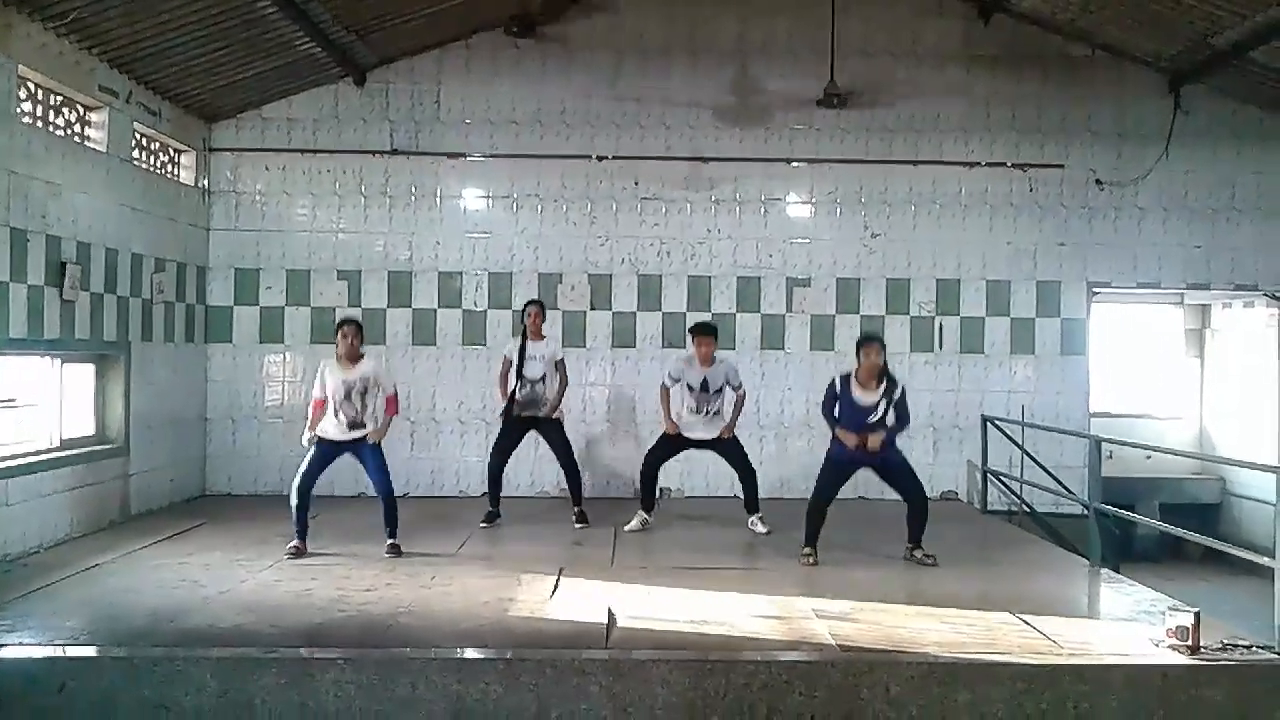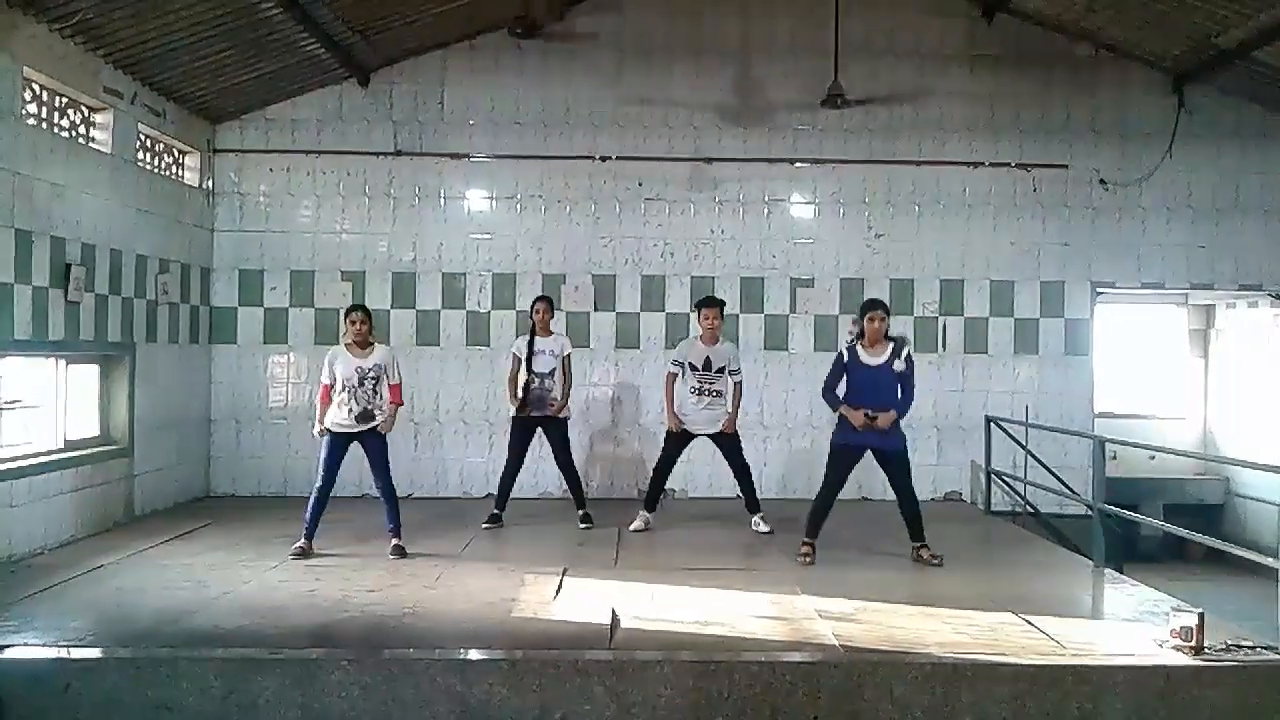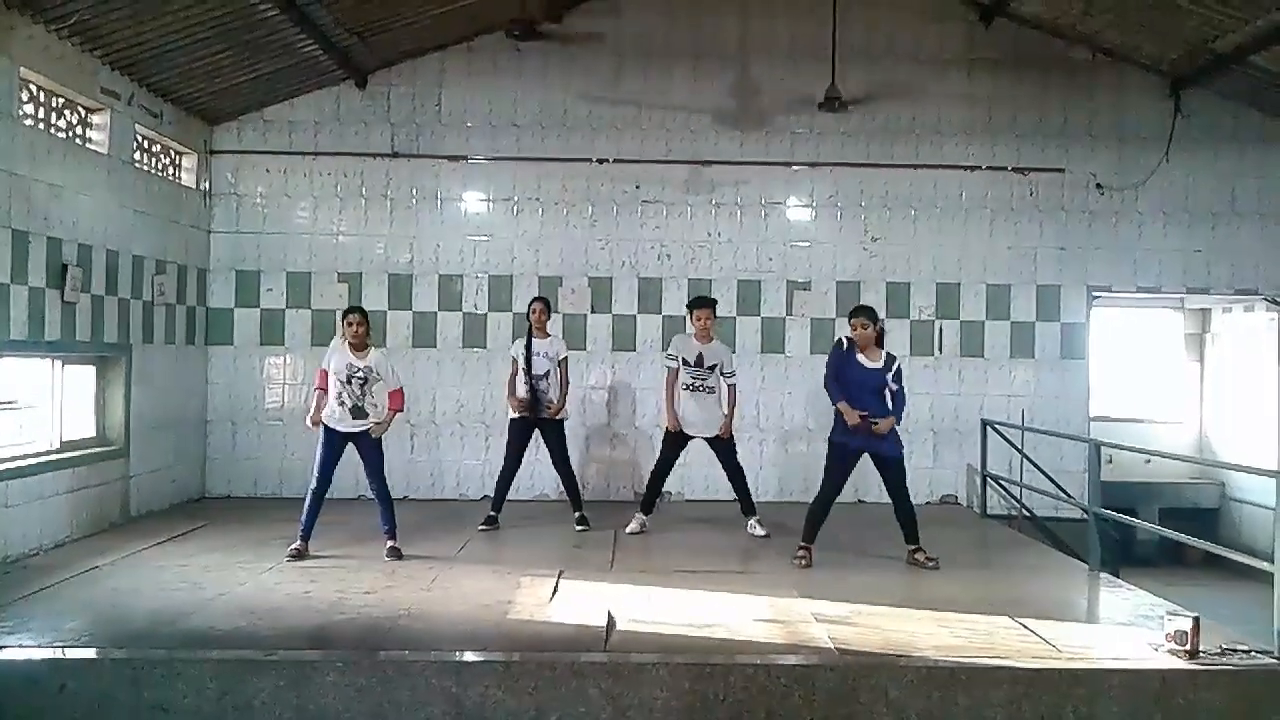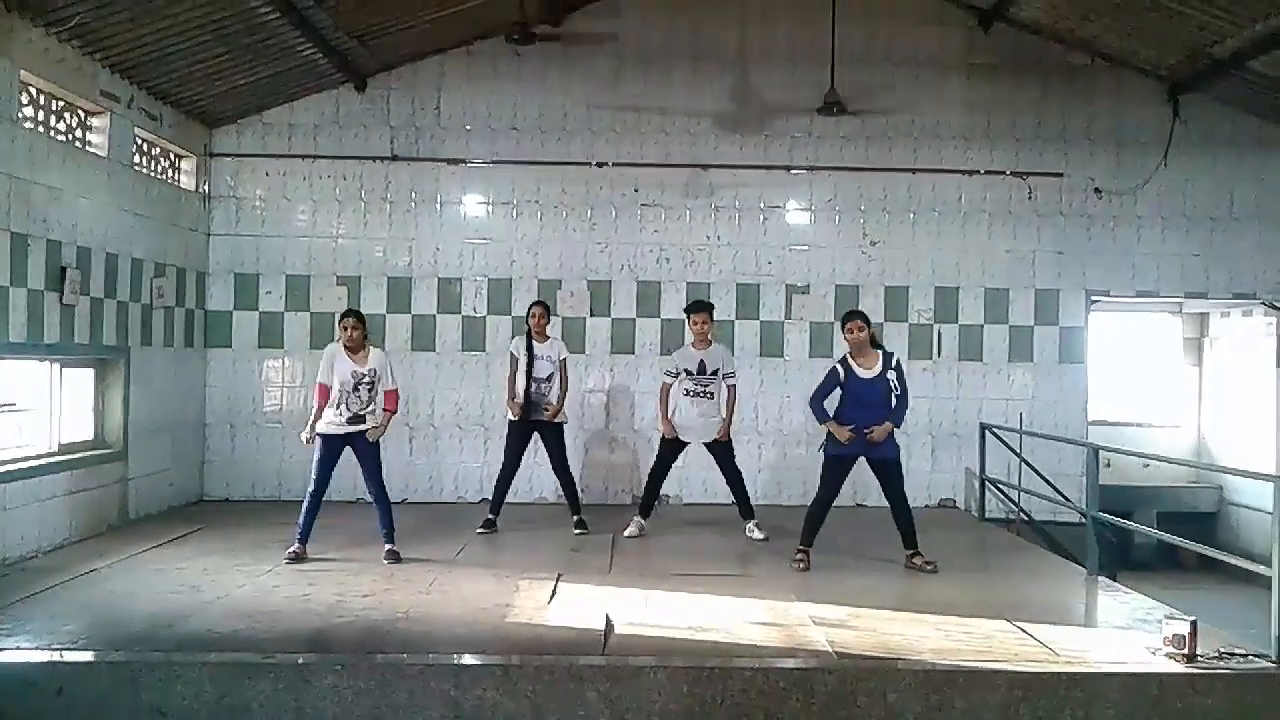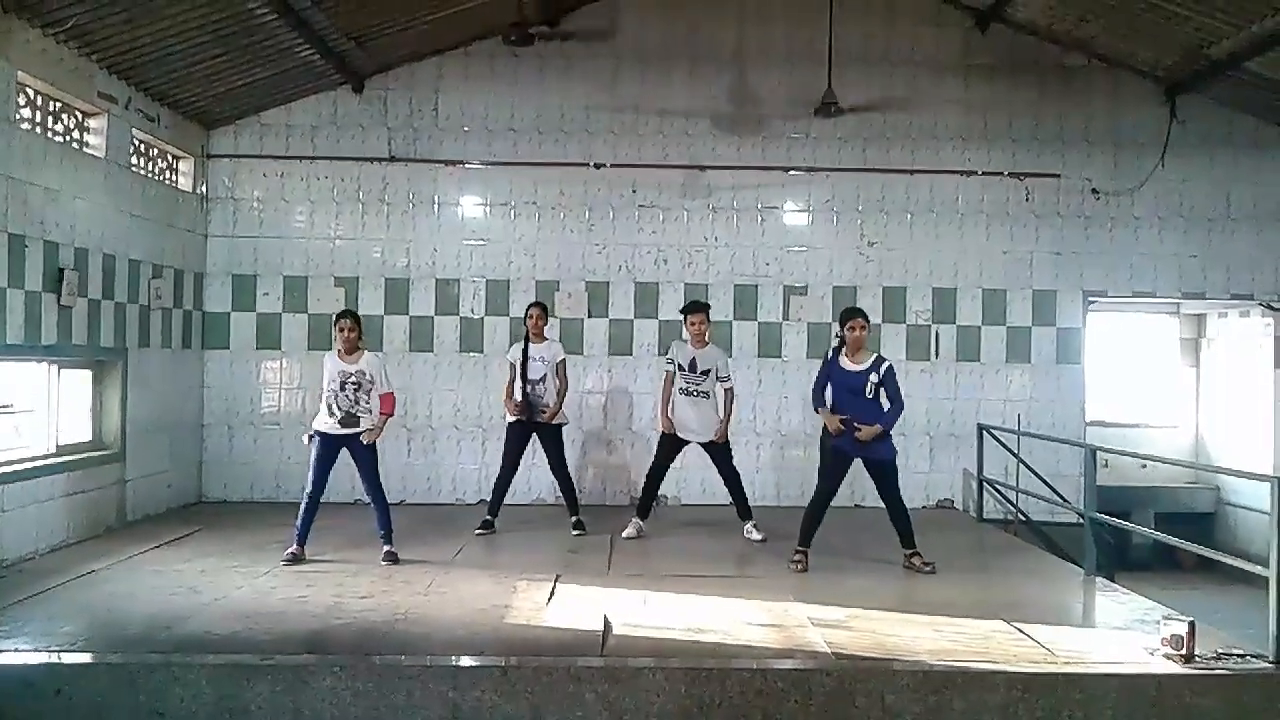
dt=0.4s
person 1, frame 1
left shoulder: (894, 387)
right shoulder: (840, 383)
left elbow: (903, 420)
right elbow: (827, 409)
left wrist: (882, 436)
right wrist: (842, 434)
left hip: (883, 451)
right hip: (845, 450)
left knee: (917, 495)
right knee: (822, 495)
left ankle: (914, 547)
right ankle: (809, 546)
person 1, frame 2
left shoulder: (901, 352)
right shoulder: (848, 354)
left elbow: (908, 392)
right elbow: (828, 391)
left wrist: (893, 415)
right wrist: (847, 412)
left hip: (888, 432)
right hip: (850, 432)
left knee: (905, 490)
right knee: (830, 488)
left ankle: (919, 546)
right ankle: (808, 542)
person 1, frame 3
left shoulder: (891, 362)
right shoulder: (842, 348)
left elbow: (899, 397)
right elbow: (830, 382)
left wrist: (892, 420)
right wrist: (845, 410)
left hip: (883, 435)
right hip: (847, 434)
left knee: (900, 493)
right knee: (828, 491)
left ankle: (914, 549)
right ankle: (805, 546)
person 1, frame 4
left shoulder: (891, 362)
right shoulder: (841, 368)
left elbow: (902, 400)
right elbow: (816, 400)
left wrist: (889, 426)
right wrist: (832, 427)
left hip: (882, 440)
right hip: (844, 439)
left knee: (897, 496)
right knee: (825, 495)
left ankle: (912, 553)
right ankle: (803, 550)
person 1, frame 5
left shoulder: (881, 365)
right shoulder: (833, 357)
left elbow: (897, 404)
right elbow: (818, 389)
left wrist: (877, 428)
right wrist: (824, 415)
left hip: (876, 439)
right hip: (838, 437)
left knee: (892, 497)
right knee: (823, 494)
left ankle: (911, 553)
right ankle: (801, 551)
person 2, frame 1
left shoulder: (373, 367)
right shoulder: (326, 367)
left elbow: (391, 400)
right elbow: (318, 402)
left wrist: (382, 429)
right wrist: (309, 429)
left hip: (364, 438)
right hip: (329, 437)
left knee: (384, 487)
right knee: (301, 485)
left ankle: (391, 539)
right ankle: (300, 539)
person 2, frame 2
left shoulder: (384, 353)
right shoulder: (335, 355)
left elbow: (394, 389)
right elbow: (325, 390)
left wrist: (390, 418)
right wrist: (318, 421)
left hip: (372, 428)
right hip: (338, 427)
left knee: (384, 482)
right knee: (323, 483)
left ankle: (395, 538)
right ankle: (306, 539)
person 2, frame 3
left shoulder: (379, 357)
right shoulder: (336, 346)
left elbow: (396, 394)
right elbow: (323, 376)
left wrist: (385, 423)
right wrist: (315, 410)
left hip: (366, 429)
right hip: (333, 426)
left knee: (378, 484)
right knee: (318, 484)
left ankle: (391, 540)
right ankle: (302, 541)
person 2, frame 4
left shoulder: (378, 357)
right shoulder: (332, 352)
left elbow: (391, 395)
right elbow: (322, 391)
left wrist: (382, 426)
right wrist: (312, 424)
left hip: (364, 432)
right hip: (330, 430)
left knee: (376, 488)
right knee: (316, 487)
left ankle: (389, 543)
right ankle: (300, 544)
person 2, frame 5
left shoulder: (372, 361)
right shoulder: (329, 359)
left elbow: (387, 399)
left wrist: (377, 429)
right wrist: (312, 427)
left hip: (359, 433)
right hip: (326, 432)
left knee: (373, 488)
right knee: (313, 489)
left ankle: (387, 545)
right ankle: (298, 546)
person 3, frame 1
left shoulder: (727, 368)
right shoulder: (683, 364)
left elbow: (740, 394)
right elbow: (665, 387)
left wrist: (732, 424)
right wrist: (667, 419)
left hip: (717, 431)
right hip: (683, 429)
left knee: (745, 468)
right knee: (650, 462)
left ankle: (754, 516)
right ankle: (645, 513)
person 3, frame 2
left shoulder: (730, 350)
right shoulder: (686, 347)
left elbow: (737, 384)
right elbow: (671, 379)
left wrist: (733, 417)
right wrist: (670, 414)
left hip: (719, 420)
right hip: (685, 419)
left knee: (740, 466)
right knee: (664, 464)
left ankle: (756, 515)
right ankle: (646, 513)
person 3, frame 3
left shoulder: (722, 351)
right shoulder: (679, 342)
left elbow: (731, 387)
right elbow: (671, 379)
left wrist: (729, 420)
right wrist: (670, 414)
left hip: (715, 423)
right hip: (682, 421)
left knee: (734, 469)
right knee: (662, 467)
left ankle: (752, 518)
right ankle: (642, 515)
person 3, frame 4
left shoulder: (723, 353)
right shoulder: (680, 355)
left elbow: (731, 389)
right elbow: (666, 389)
left wrist: (727, 423)
right wrist: (664, 422)
left hip: (714, 427)
right hip: (680, 426)
left knee: (732, 473)
right knee: (658, 471)
left ankle: (750, 521)
right ankle: (640, 518)
person 3, frame 5
left shoulder: (717, 355)
right shoulder: (676, 348)
left elbow: (728, 391)
right elbow: (668, 382)
left wrist: (724, 425)
right wrist: (663, 415)
left hip: (710, 427)
right hip: (677, 425)
left knee: (729, 473)
right knee: (656, 471)
left ankle: (748, 522)
right ankle: (639, 520)
person 4, frame 1
left shoulder: (553, 345)
right shoulder: (515, 346)
left elbow: (563, 377)
right elbow: (503, 375)
left wrist: (556, 401)
right wrist: (506, 400)
left hip: (547, 413)
right hip: (518, 413)
left knee: (567, 460)
right knee: (496, 460)
left ankle: (577, 508)
right ankle: (493, 509)
person 4, frame 2
left shoulder: (562, 341)
right shoulder: (522, 342)
left elbow: (567, 376)
right elbow: (513, 376)
left wrist: (564, 401)
right wrist: (513, 400)
left hip: (554, 411)
right hip: (525, 411)
left knee: (565, 461)
right knee: (513, 462)
left ankle: (582, 510)
right ankle: (497, 512)
person 4, frame 3
left shoulder: (557, 344)
right shoulder: (520, 344)
left elbow: (564, 379)
right elbow: (513, 375)
left wrist: (561, 404)
right wrist: (511, 398)
left hip: (550, 413)
right hip: (522, 412)
left knee: (562, 463)
right knee: (510, 463)
left ankle: (578, 512)
right ankle: (493, 513)
person 4, frame 4
left shoulder: (558, 346)
right shoulder: (519, 343)
left elbow: (564, 380)
right elbow: (512, 377)
left wrist: (559, 405)
right wrist: (510, 401)
left hip: (549, 415)
right hip: (521, 415)
left knee: (561, 466)
right knee: (508, 466)
left ankle: (577, 515)
right ankle: (492, 516)
person 4, frame 5
left shoulder: (555, 348)
right shoulder: (517, 348)
left elbow: (563, 382)
right elbow: (511, 380)
left wrist: (557, 407)
right wrist: (507, 400)
left hip: (548, 417)
right hip: (520, 416)
left knee: (559, 467)
right knee: (507, 467)
left ankle: (575, 517)
right ankle: (490, 518)
